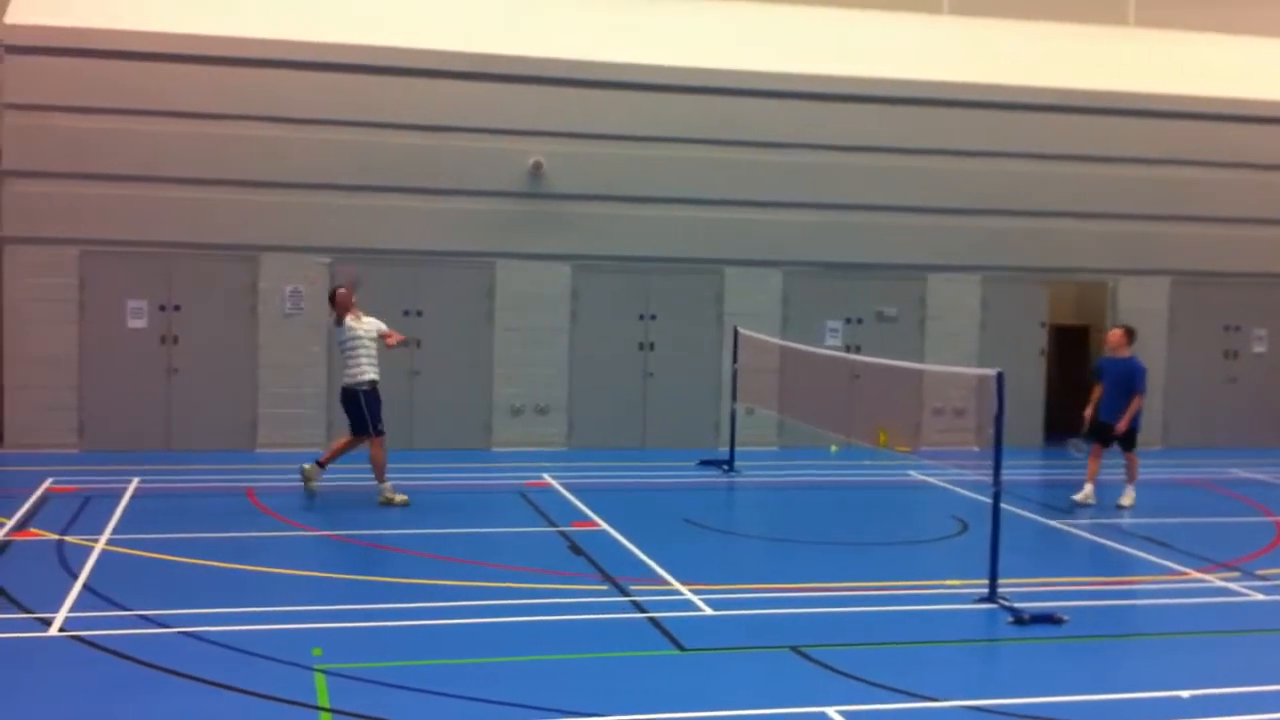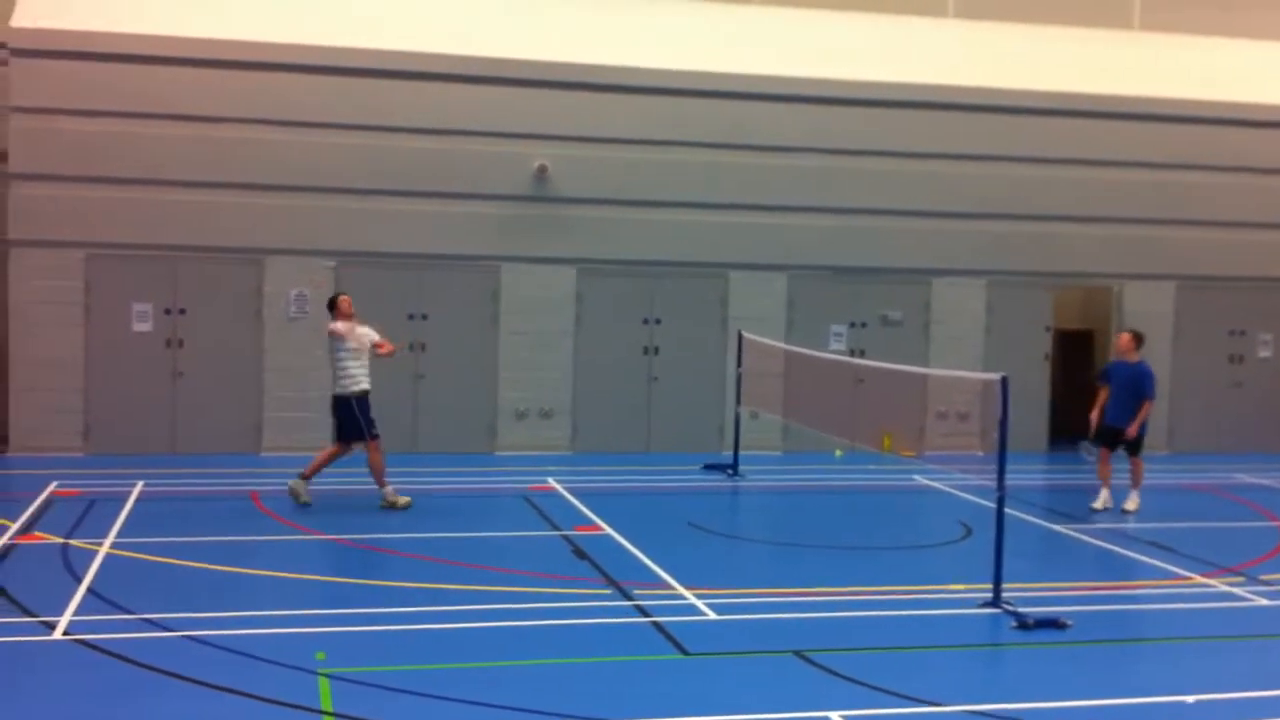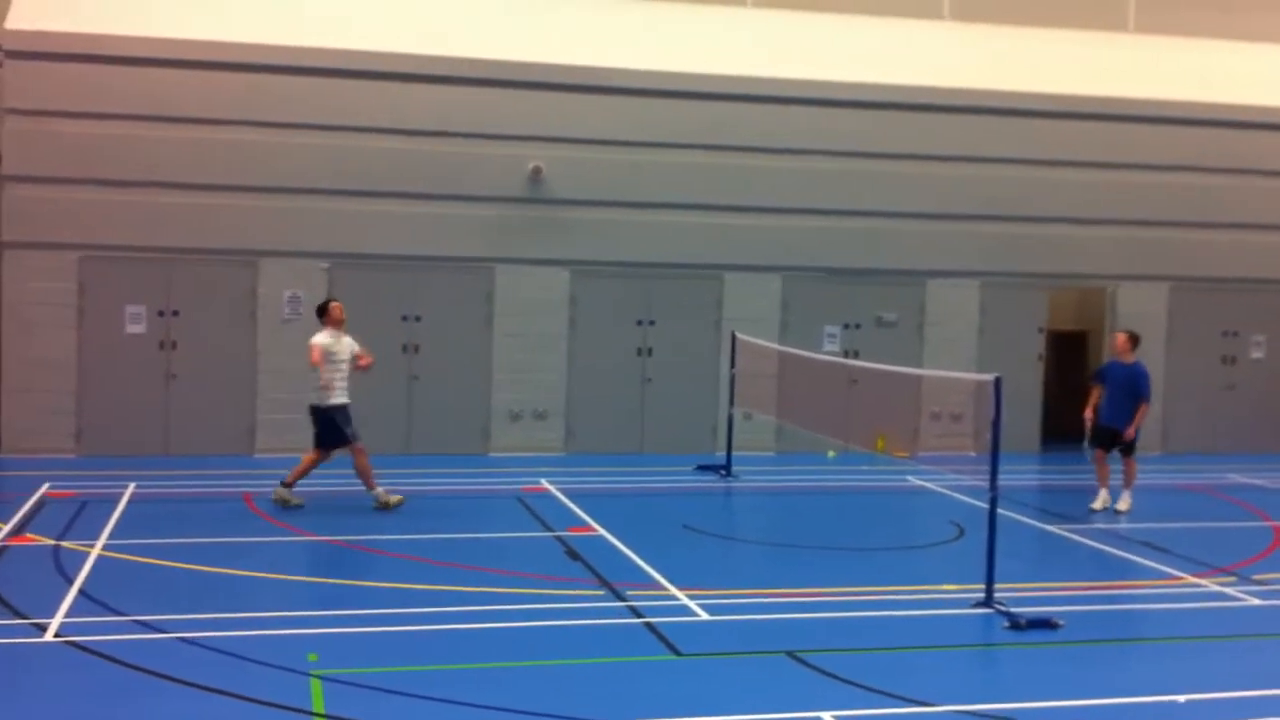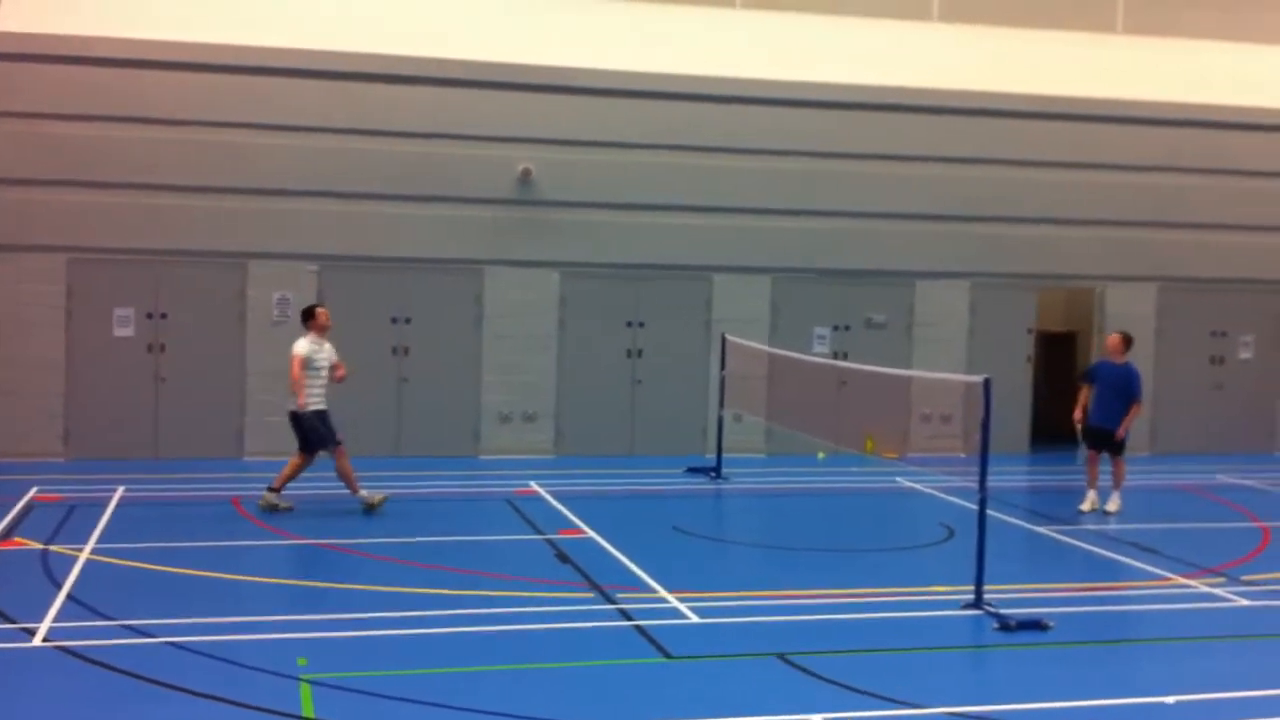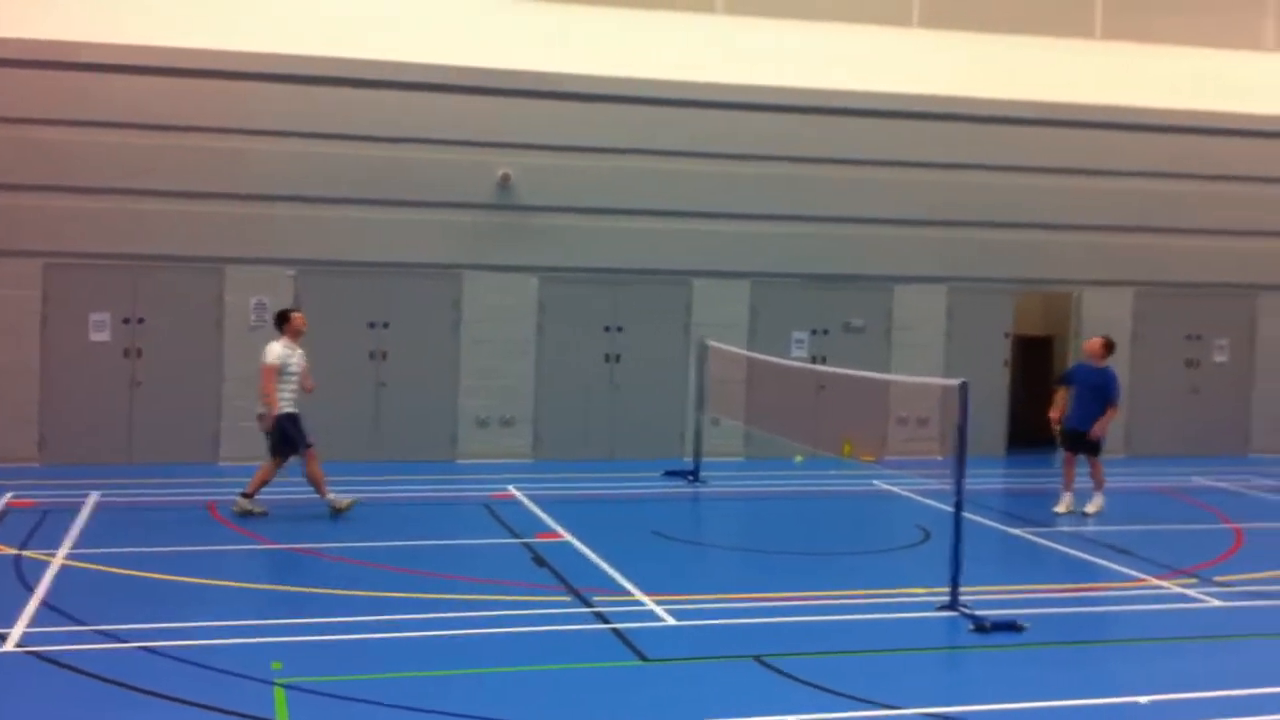
dt=0.1s
person 1, frame 1
left shoulder: (371, 322)
right shoulder: (344, 320)
left elbow: (395, 337)
right elbow: (342, 309)
left wrist: (397, 340)
right wrist: (342, 295)
left hip: (367, 387)
right hip: (357, 389)
left knee: (357, 437)
right knee: (377, 440)
left ankle: (315, 468)
right ankle: (386, 492)
person 1, frame 2
left shoulder: (365, 331)
right shoulder: (338, 329)
left elbow: (387, 347)
right elbow: (334, 331)
left wrist: (385, 350)
right wrist: (350, 335)
left hip: (356, 396)
right hip: (348, 397)
left knee: (342, 445)
right knee: (373, 444)
left ankle: (301, 482)
right ankle: (388, 495)
person 1, frame 3
left shoulder: (347, 341)
right shoulder: (321, 339)
left elbow: (366, 360)
right elbow: (316, 358)
left wrist: (363, 362)
right wrist: (324, 375)
left hip: (336, 405)
right hip: (328, 406)
left knee: (321, 452)
right knee: (357, 449)
left ankle: (284, 489)
right ankle: (379, 495)
person 1, frame 4
left shoulder: (327, 347)
right shoulder: (303, 346)
left elbow: (339, 370)
right elbow: (295, 371)
left wrist: (340, 374)
right wrist: (300, 396)
left hip: (315, 410)
right hip: (307, 412)
left knee: (304, 457)
right knee: (339, 452)
left ankle: (271, 494)
right ankle: (363, 497)
person 1, frame 5
left shoulder: (298, 351)
right shoulder: (276, 351)
left elbow: (304, 378)
right elbow: (267, 382)
left wrist: (308, 385)
right wrist: (269, 413)
left hip: (286, 413)
right hip: (279, 415)
left knee: (278, 460)
right knee: (309, 454)
left ankle: (245, 499)
right ankle: (331, 500)
person 2, frame 1
left shoulder: (1136, 367)
right shoulder: (1106, 362)
left elbow: (1139, 397)
left wrist: (1126, 420)
right wrist: (1090, 407)
left hip: (1126, 420)
right hip: (1104, 417)
left knee: (1128, 455)
right knee: (1095, 450)
left ankle: (1129, 491)
right ankle: (1088, 490)
person 2, frame 2
left shoulder: (1144, 372)
right shoulder: (1114, 366)
left elbow: (1148, 402)
right elbow: (1105, 388)
left wrist: (1136, 425)
right wrist: (1096, 410)
left hip: (1133, 425)
right hip: (1111, 421)
left knee: (1134, 459)
right knee: (1103, 454)
left ankle: (1134, 496)
right ankle: (1105, 495)
person 2, frame 3
left shoulder: (1140, 373)
right shoulder: (1109, 366)
left elbow: (1145, 403)
right elbow: (1098, 387)
left wrist: (1134, 426)
right wrist: (1090, 408)
left hip: (1127, 426)
right hip: (1105, 422)
left knee: (1127, 459)
right knee: (1099, 456)
left ankle: (1126, 496)
right ankle: (1103, 495)
person 2, frame 4
left shoulder: (1131, 373)
right shoulder: (1099, 366)
left elbow: (1137, 404)
right elbow: (1087, 386)
left wrist: (1125, 426)
right wrist: (1079, 408)
left hip: (1117, 426)
right hip: (1095, 422)
left knee: (1116, 460)
right knee: (1092, 457)
left ankle: (1115, 497)
right ankle: (1092, 496)
person 2, frame 5
left shoulder: (1109, 377)
right shoulder: (1079, 369)
left elbow: (1113, 407)
right elbow: (1064, 387)
left wrist: (1101, 426)
right wrist: (1056, 408)
left hip: (1092, 428)
right hip: (1073, 424)
left knee: (1093, 461)
right knee: (1068, 458)
left ankle: (1098, 497)
right ankle: (1067, 498)
